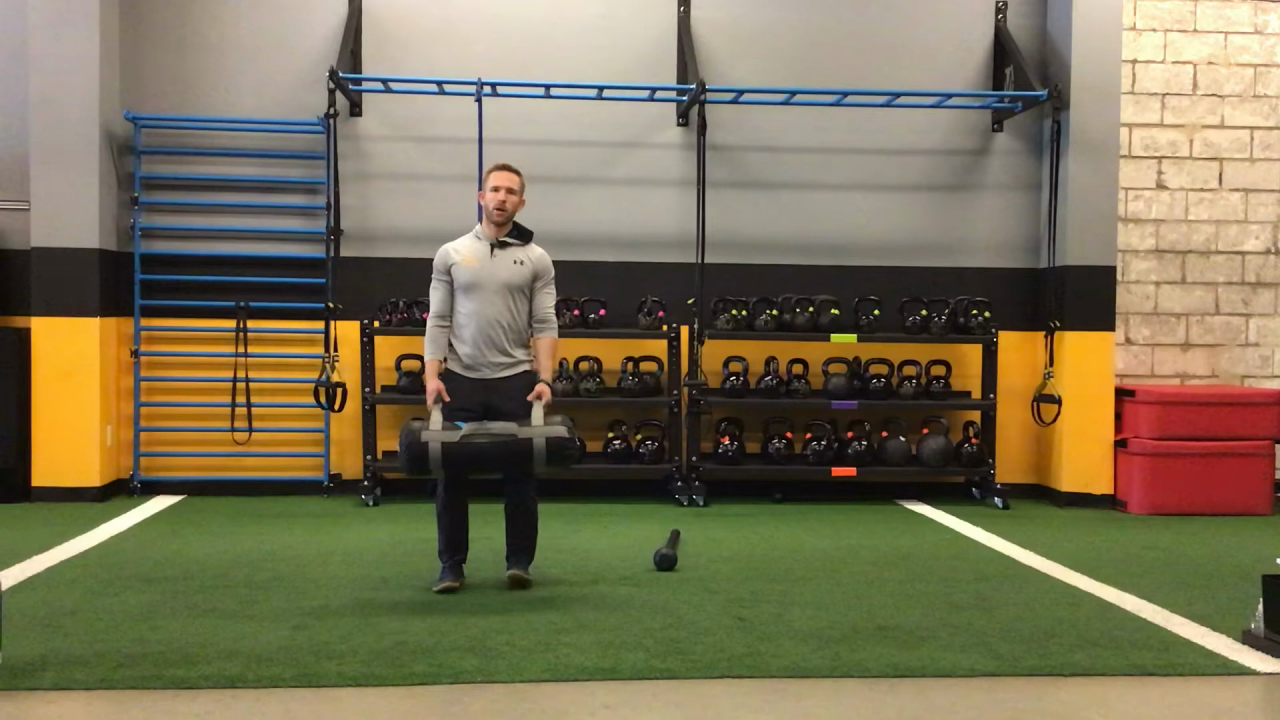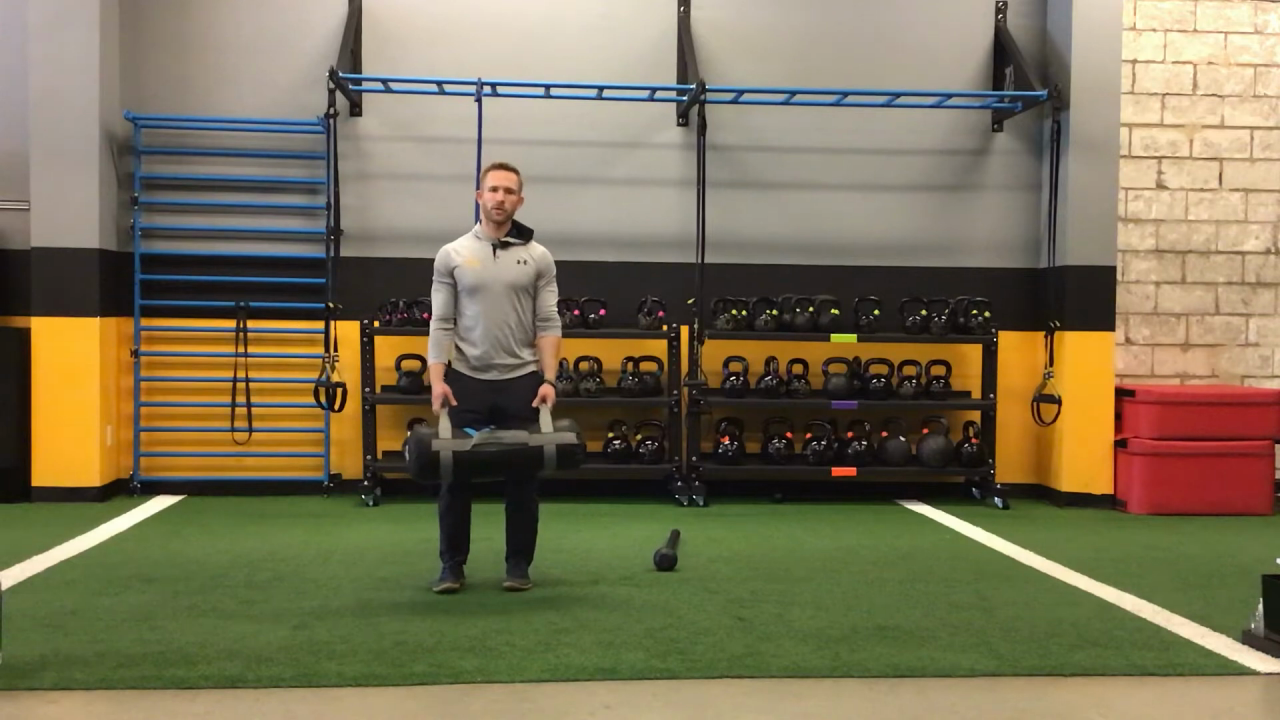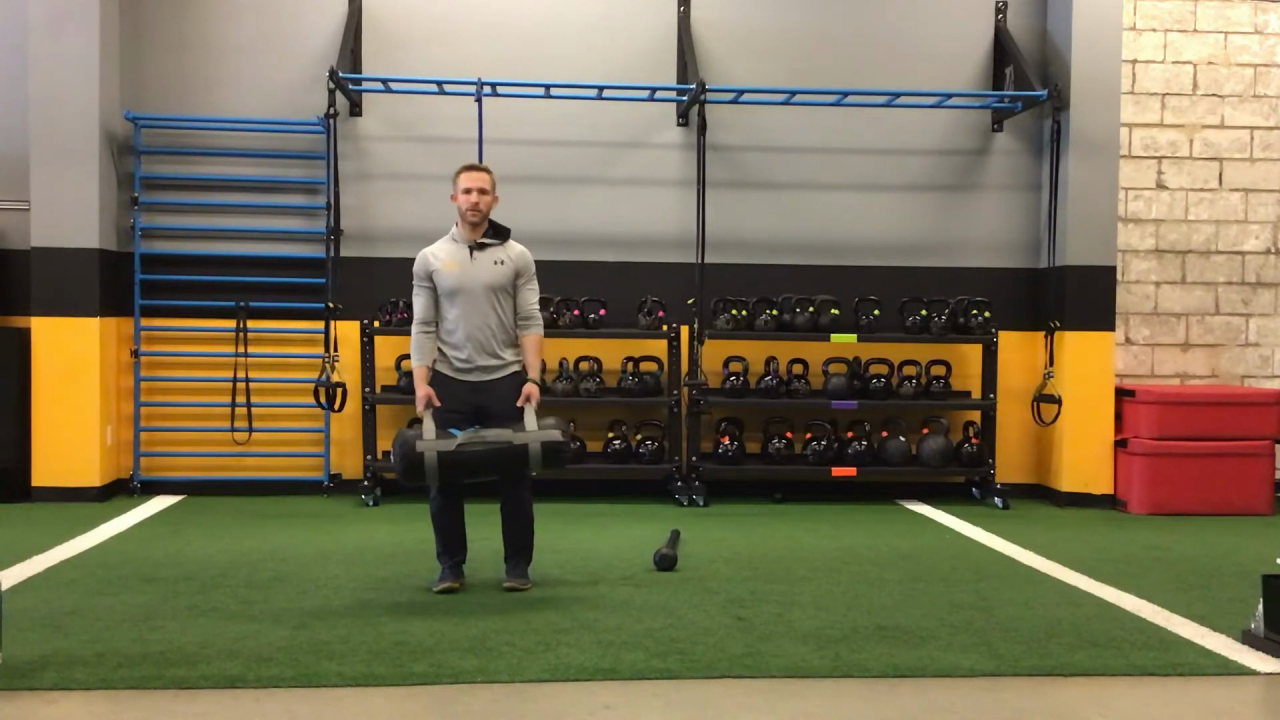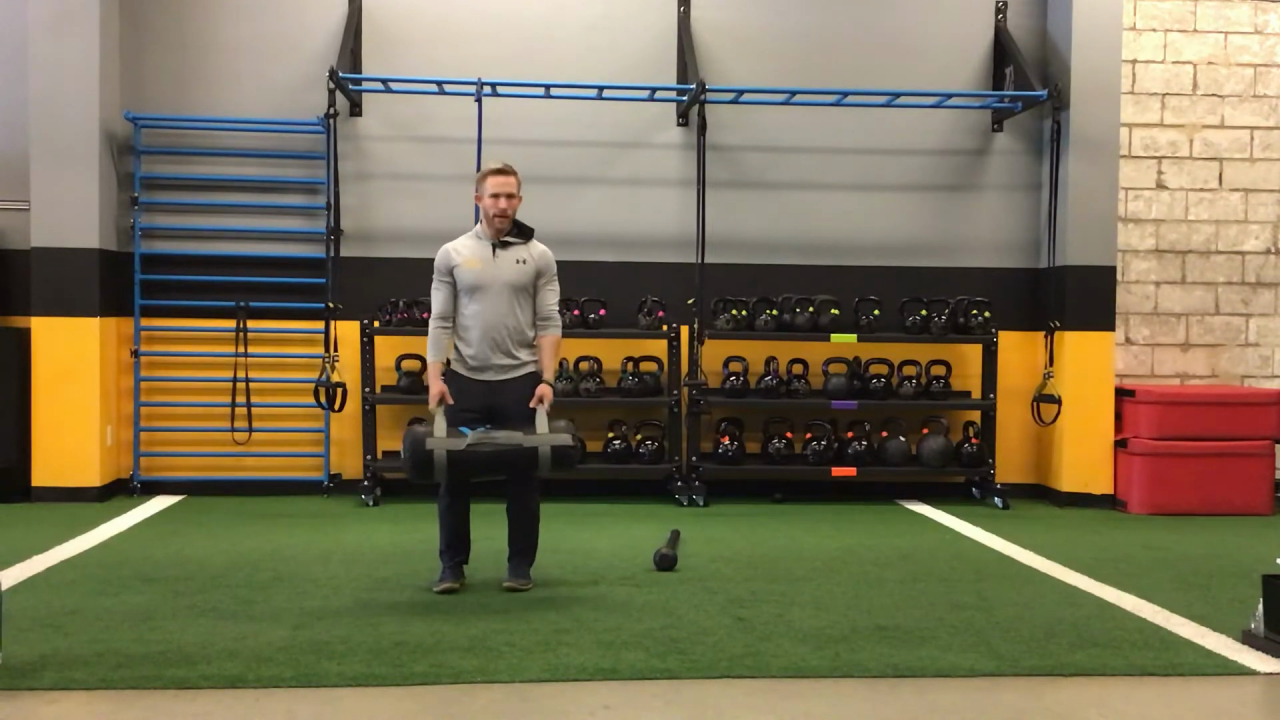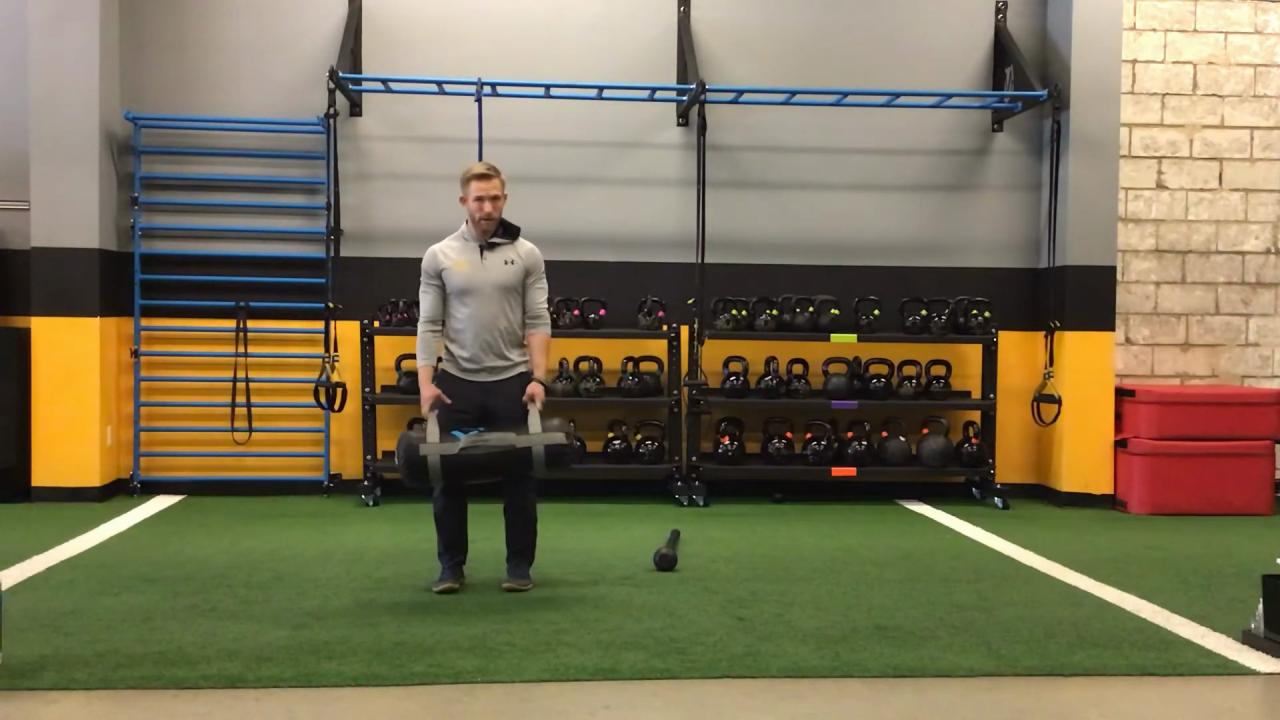
dt=1s
person 1, frame 1
left shoulder: (536, 259)
right shoulder: (450, 254)
left elbow: (544, 325)
right elbow: (438, 321)
left wrist: (544, 378)
right wrist: (432, 375)
left hip: (515, 382)
right hip: (460, 381)
left knee: (519, 476)
right knee: (451, 476)
left ankle: (520, 561)
right ankle: (452, 564)
person 1, frame 2
left shoulder: (538, 257)
right shoulder: (452, 255)
left elbow: (548, 324)
right elbow: (441, 324)
left wrist: (548, 379)
right wrist: (438, 380)
left hip: (521, 383)
right hip: (466, 382)
left knee: (522, 478)
right knee: (456, 477)
left ankle: (518, 564)
right ankle: (452, 565)
person 1, frame 3
left shoulder: (517, 257)
right shoulder: (430, 259)
left elbow: (530, 323)
right elbow: (423, 327)
left wrist: (532, 378)
right wrist: (421, 381)
left hip: (505, 382)
right hip: (450, 384)
left knee: (515, 478)
right knee: (445, 479)
left ankle: (518, 565)
right ankle: (451, 566)
person 1, frame 4
left shoulder: (539, 256)
right shoulder: (452, 254)
left elbow: (549, 324)
right elbow: (440, 322)
left wrist: (546, 379)
right wrist: (435, 377)
left hip: (519, 383)
right hip: (464, 382)
left knee: (522, 478)
right knee: (454, 478)
left ankle: (520, 565)
right ankle: (452, 565)
person 1, frame 5
left shoulder: (526, 254)
right shoulder: (438, 256)
left elbow: (537, 321)
right elbow: (429, 325)
left wrist: (537, 377)
right wrist: (426, 382)
left hip: (512, 383)
right hip: (457, 384)
left knee: (519, 479)
right knee: (449, 479)
left ankle: (519, 565)
right ankle: (451, 566)
